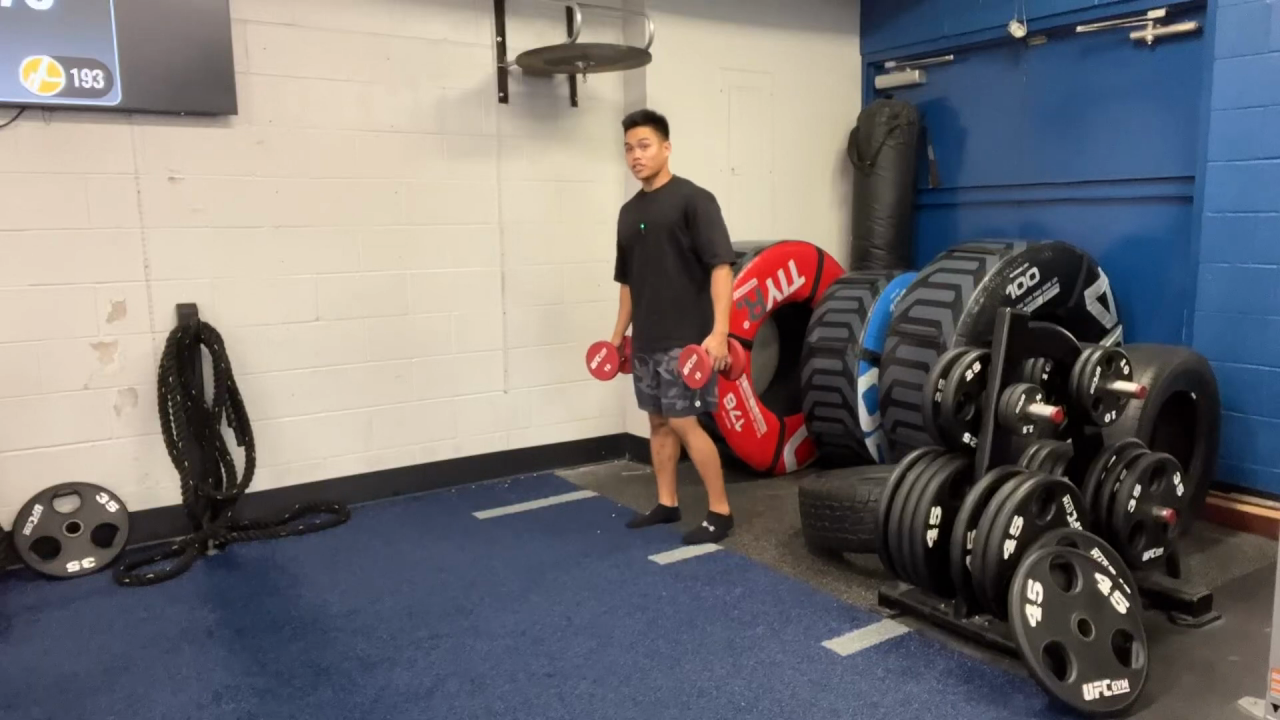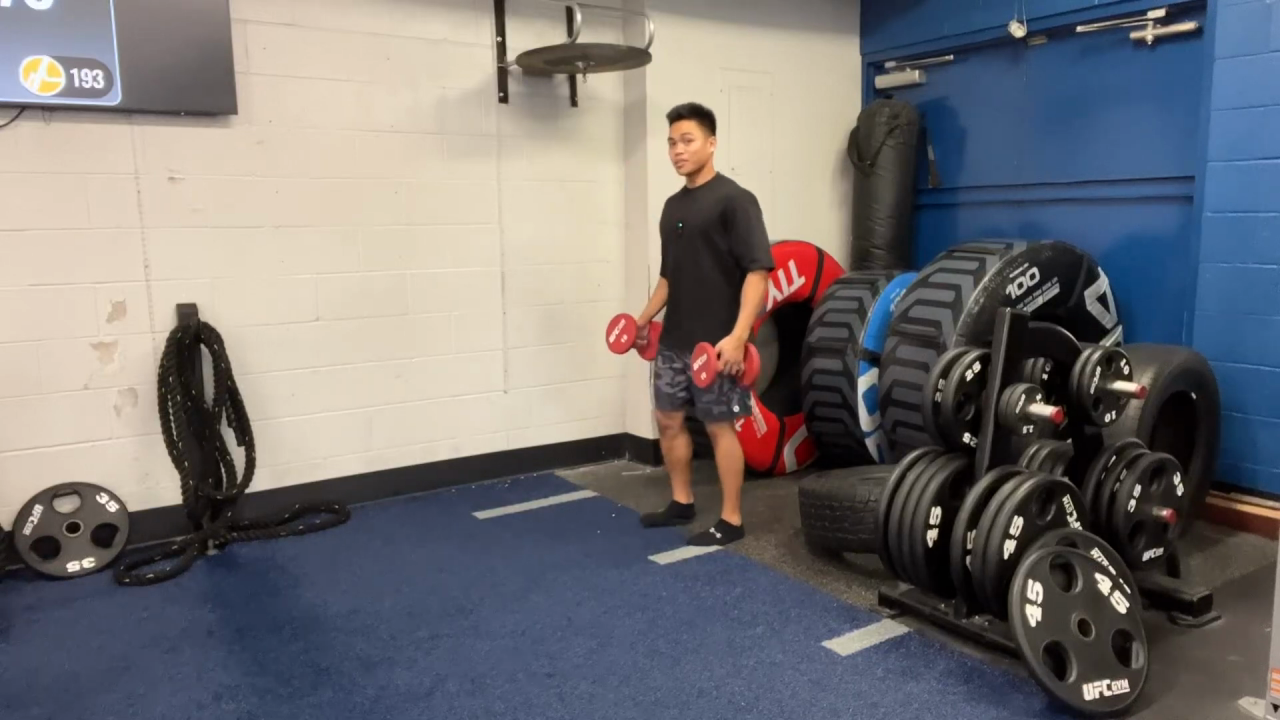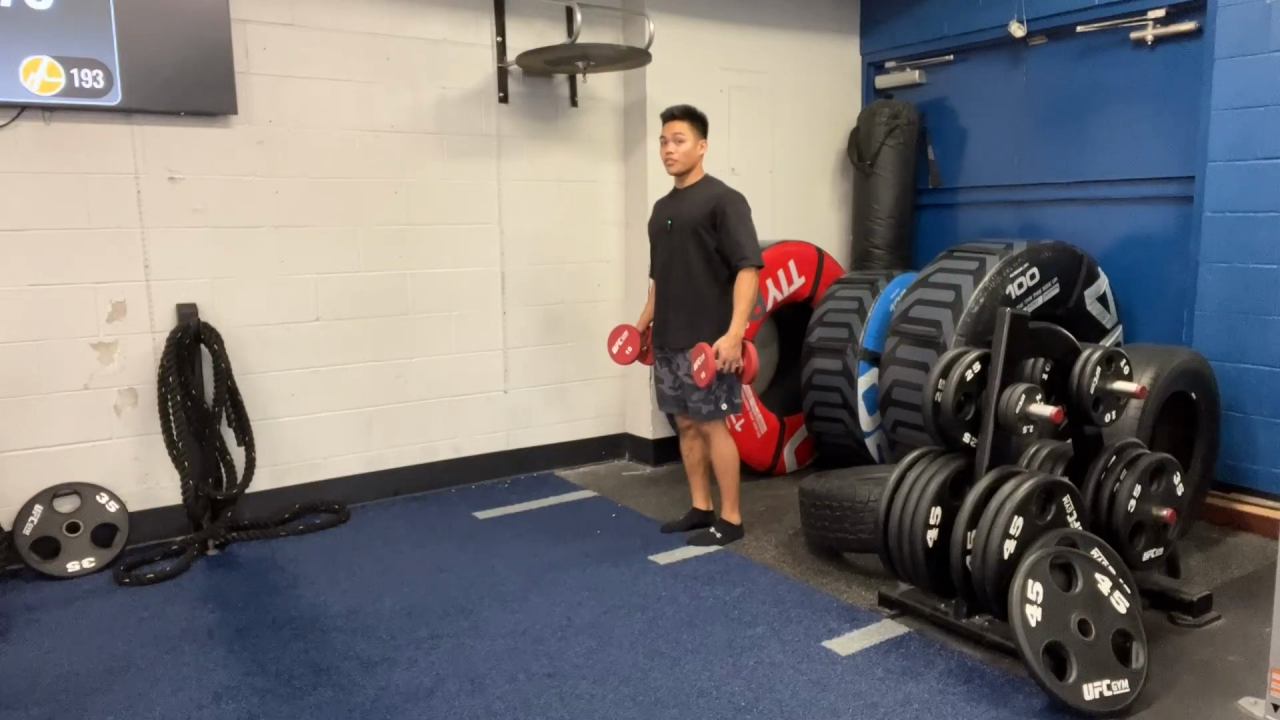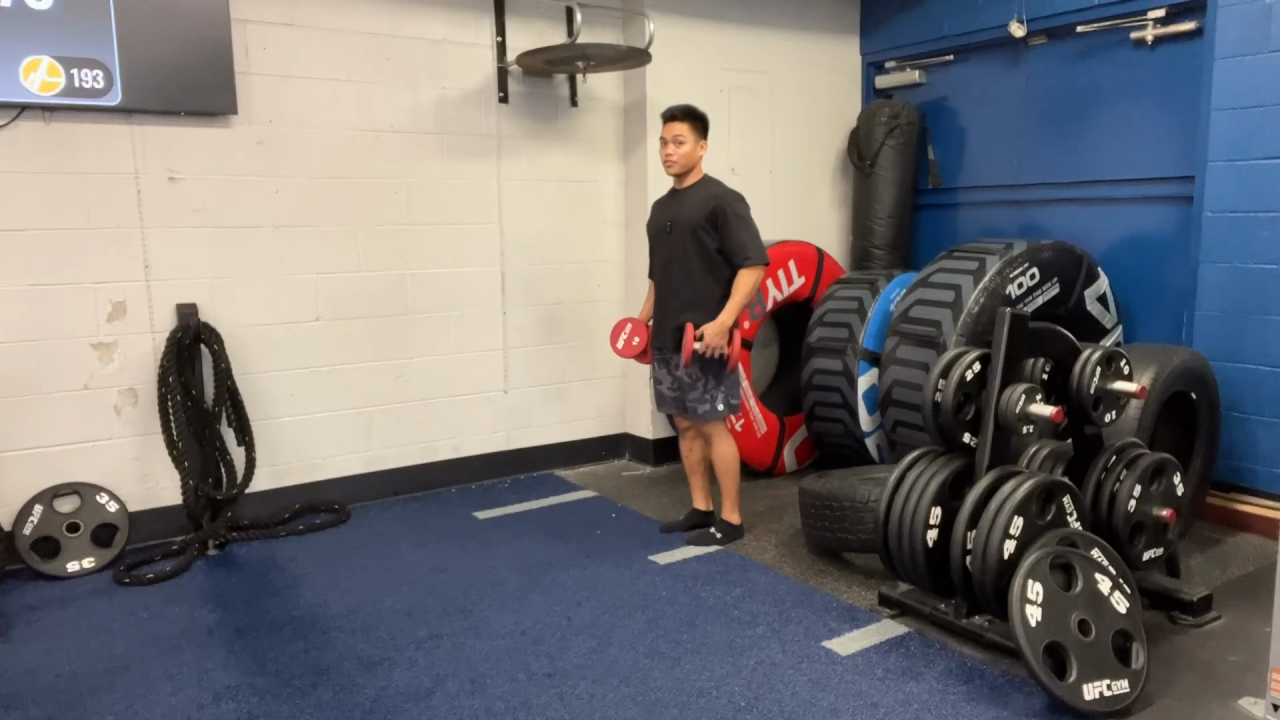
dt=0.7s
person 1, frame 1
left shoulder: (693, 199)
right shoulder: (629, 211)
left elbow: (721, 265)
left wrist: (720, 331)
right wrist: (619, 333)
left hip: (686, 338)
right hip: (646, 340)
left knee: (683, 422)
right knee: (658, 422)
left ankle: (721, 510)
right ankle: (667, 503)
person 1, frame 2
left shoulder: (734, 200)
right shoulder: (673, 205)
left elbow: (758, 271)
left wrist: (738, 335)
right wrist: (645, 316)
left hip: (716, 342)
right hip: (675, 339)
left knee: (719, 427)
right knee: (668, 420)
left ankle: (731, 520)
right ankle: (681, 501)
person 1, frame 3
left shoulder: (723, 200)
right shoulder: (662, 207)
left elbow: (748, 267)
left wrist: (735, 332)
right wrist: (643, 324)
left hip: (707, 341)
right hip: (668, 340)
left knee: (712, 425)
right knee: (686, 424)
left ankle: (731, 519)
right ankle: (700, 509)
person 1, frame 4
left shoulder: (722, 200)
right shoulder: (661, 206)
left elbow: (753, 264)
left wrist: (723, 321)
right wrist: (641, 321)
left hip: (705, 340)
right hip: (666, 340)
left knee: (713, 426)
right knee: (684, 425)
left ankle: (730, 519)
right ankle: (700, 509)
